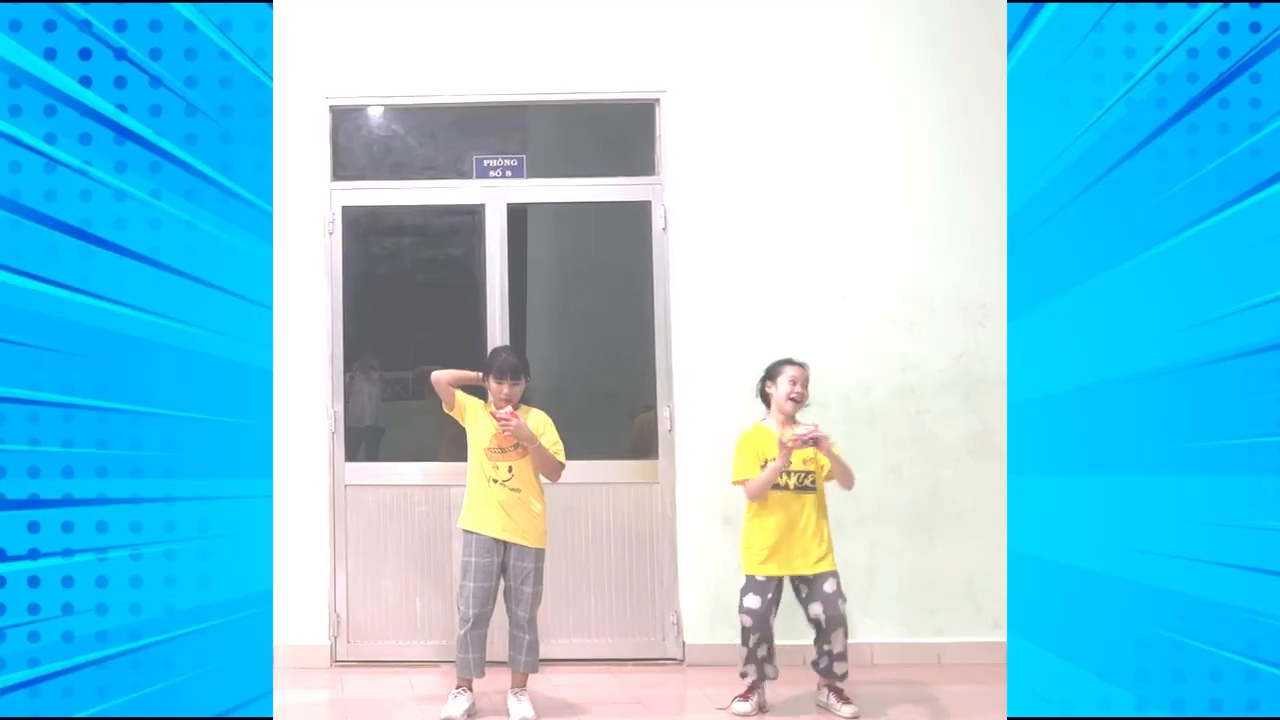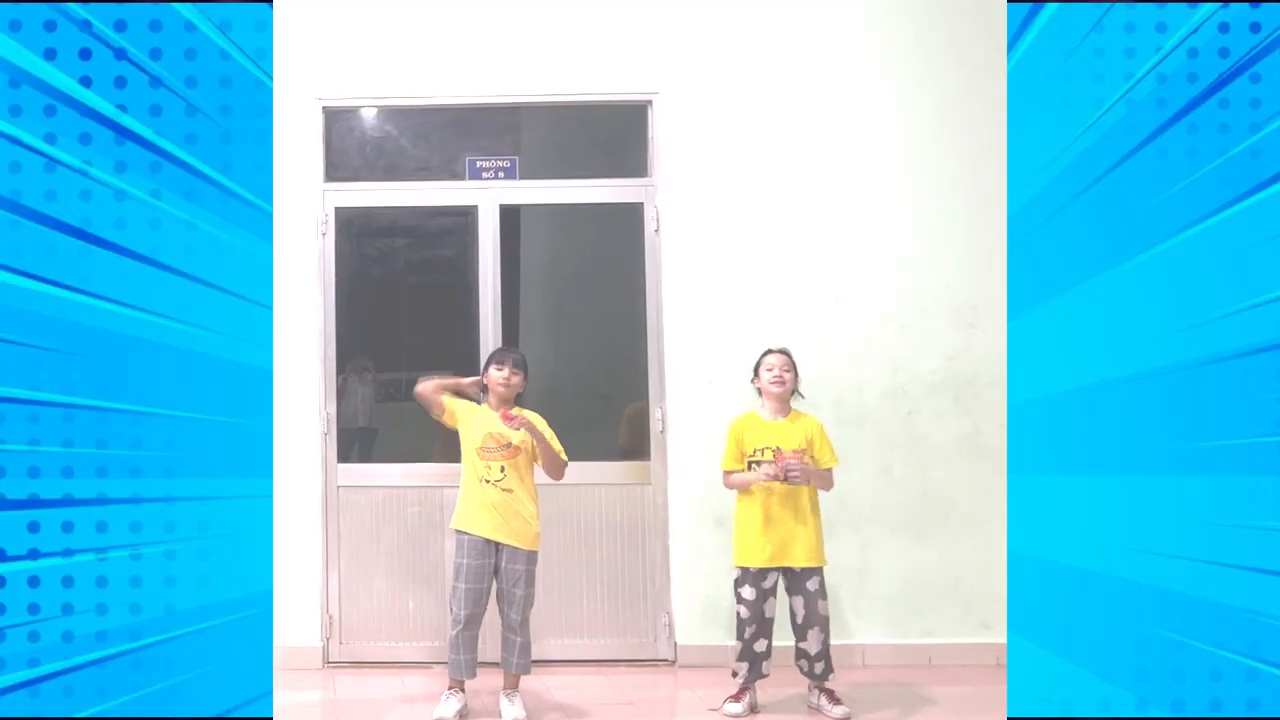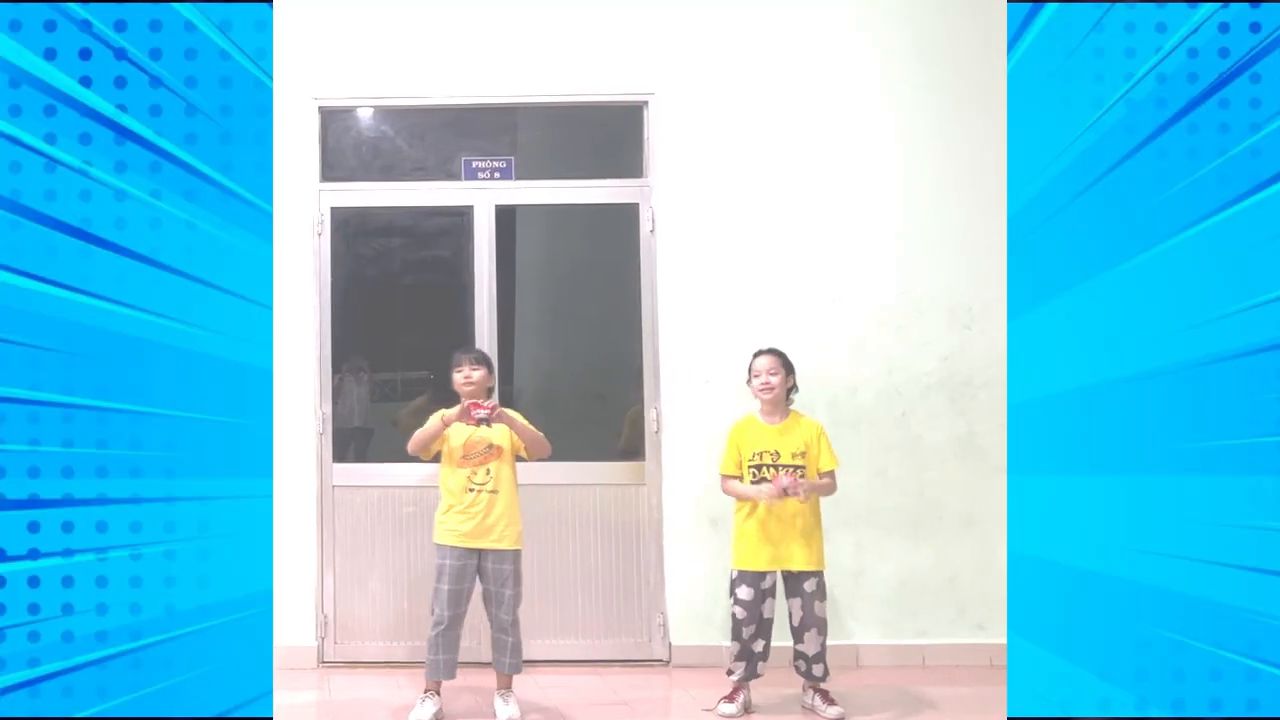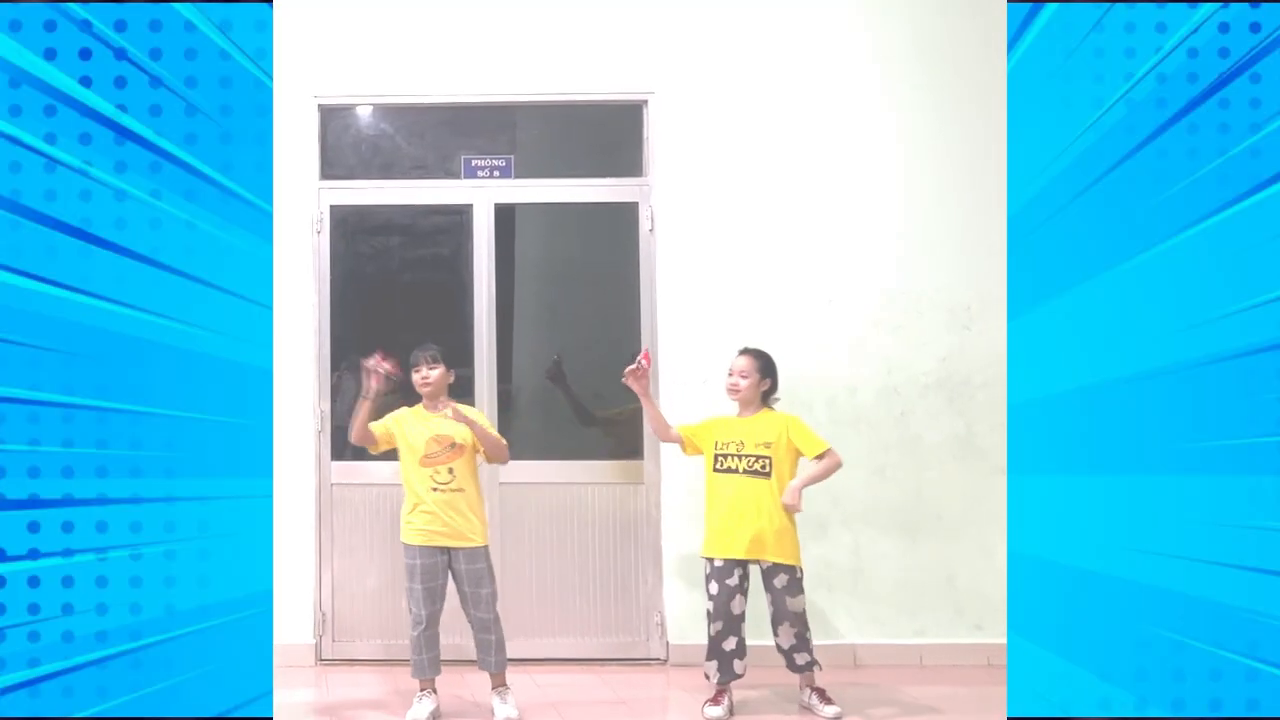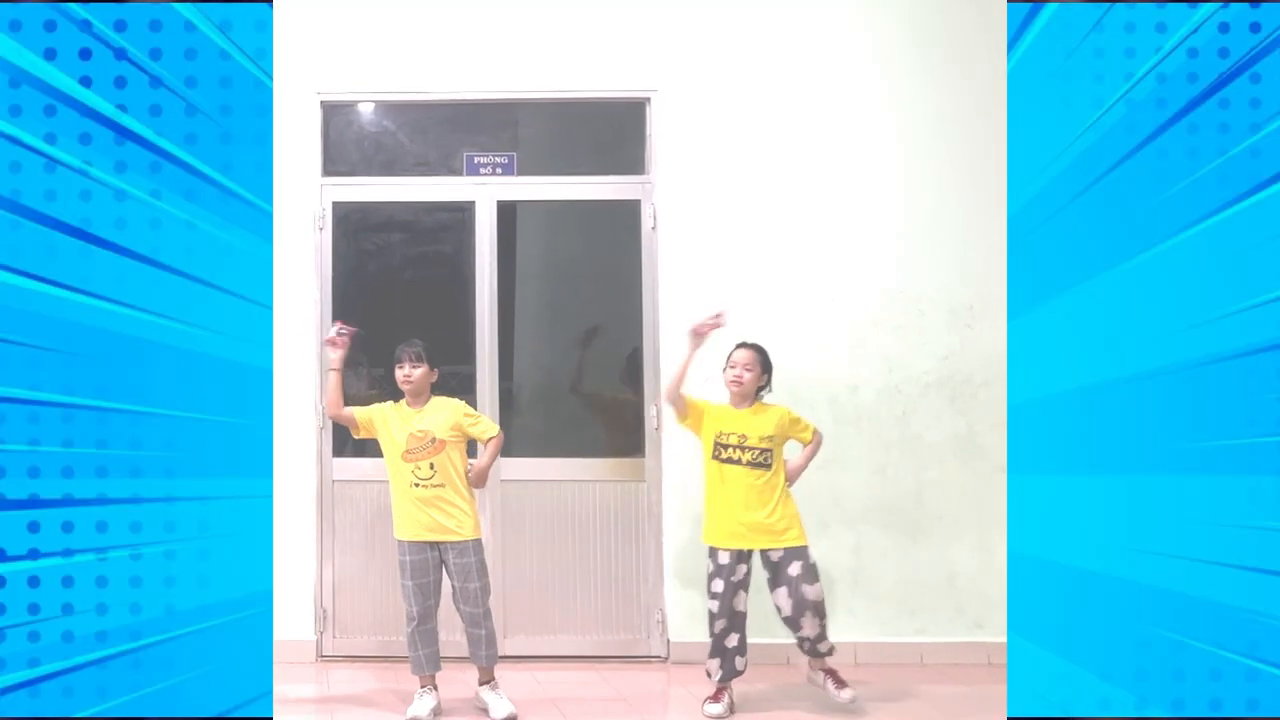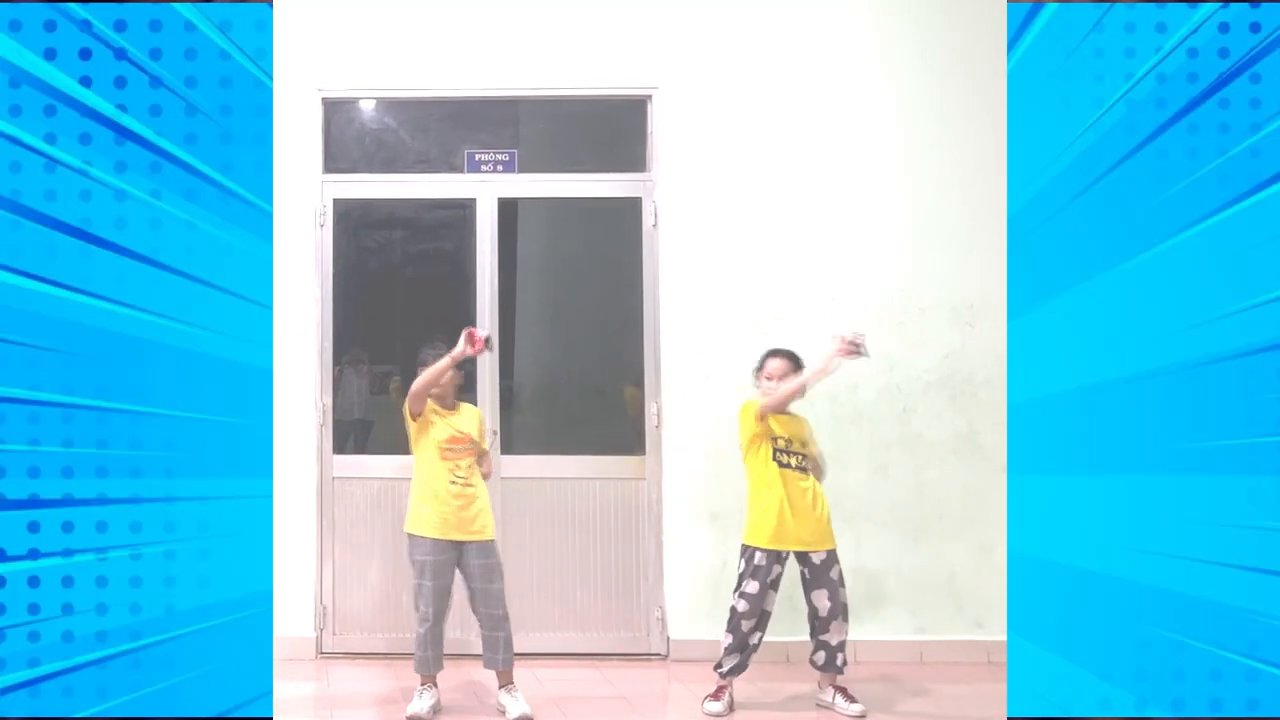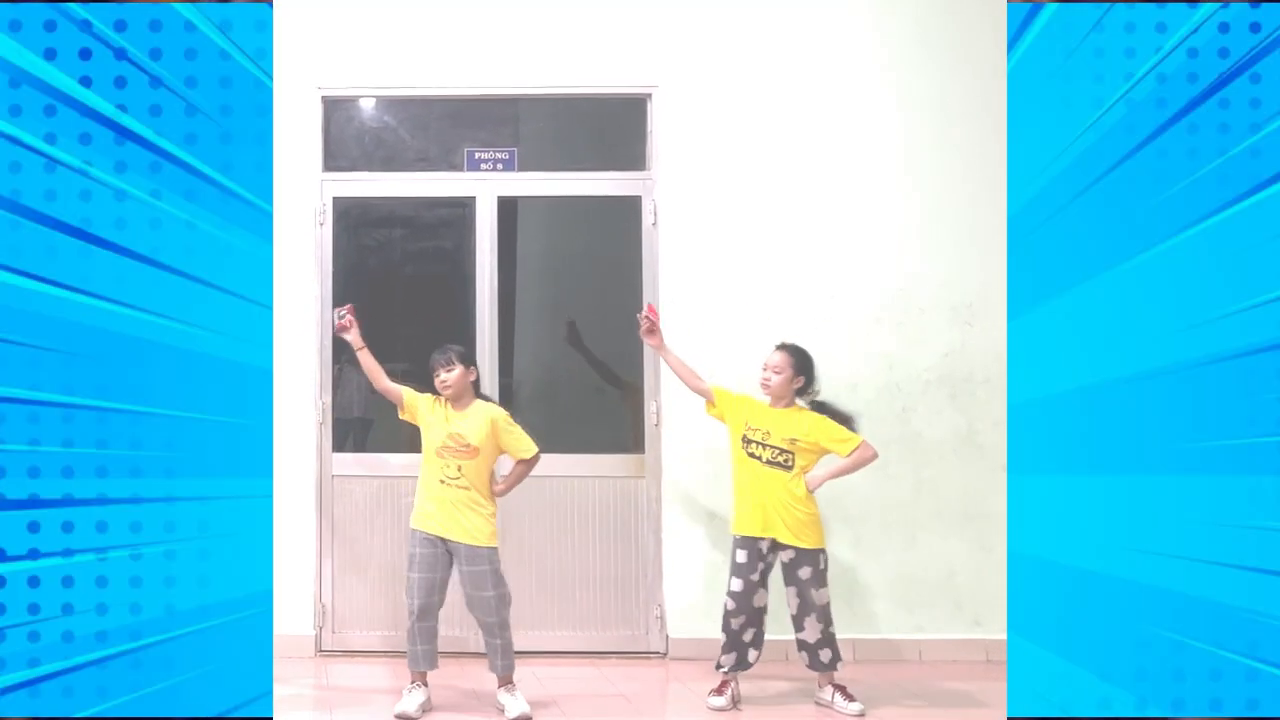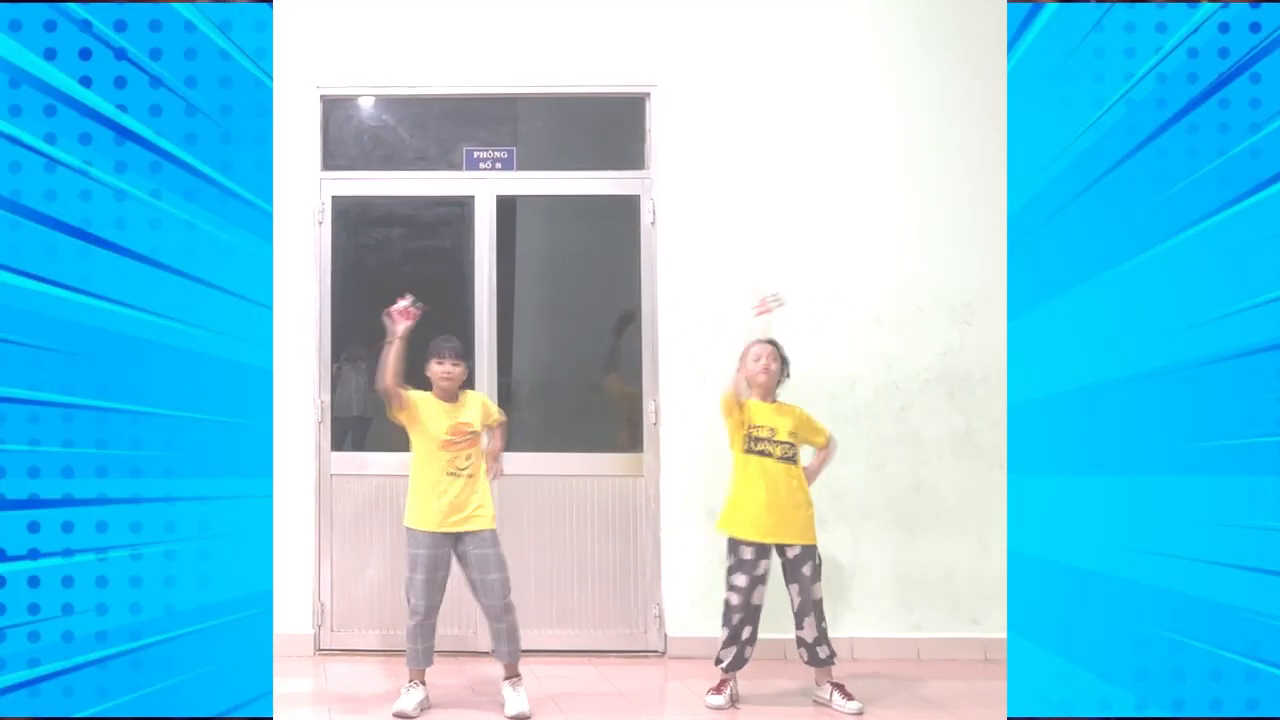
dt=0.5s
person 1, frame 1
left shoulder: (538, 419)
right shoulder: (473, 411)
left elbow: (556, 472)
right elbow: (438, 378)
left wrist: (527, 438)
right wrist: (481, 377)
left hip: (527, 532)
right hip: (481, 528)
left knee: (523, 614)
right knee: (472, 611)
right ankle: (464, 690)
person 1, frame 2
left shoulder: (531, 420)
right shoulder: (467, 412)
left elbow: (558, 472)
right elbow: (423, 390)
left wrist: (534, 433)
right wrist: (464, 385)
left hip: (519, 533)
right hip: (474, 529)
left knee: (516, 616)
right knee: (464, 612)
person 1, frame 3
left shoulder: (507, 419)
right shoulder: (444, 418)
left elbow: (543, 451)
right elbow: (413, 449)
left wrist: (507, 420)
right wrist: (450, 419)
left hip: (501, 535)
right hip: (454, 535)
left knee: (504, 616)
right knee: (445, 617)
person 1, frame 4
left shoulder: (468, 415)
right shoulder: (402, 419)
left elbow: (502, 456)
right elbow: (358, 437)
left wrist: (469, 423)
right wrist: (369, 395)
left hip: (468, 533)
right hip: (422, 535)
left knee: (484, 612)
right knee: (424, 616)
left ankle: (500, 689)
person 1, frame 5
left shoulder: (453, 409)
right shoulder: (384, 415)
left elbow: (495, 434)
right elbow: (335, 411)
left wrist: (483, 464)
right wrist: (336, 362)
left hip: (459, 527)
right hip: (412, 532)
left knee: (475, 607)
right knee: (419, 613)
left ankle: (487, 685)
person 1, frame 6
left shoulder: (473, 414)
right shoulder: (421, 411)
right elbow: (417, 388)
left wrist: (484, 468)
right wrist: (457, 352)
left hip: (476, 528)
right hip: (430, 528)
left knee: (493, 608)
right knee: (430, 611)
left ankle: (506, 687)
right ankle: (428, 687)
person 1, frame 7
left shoulder: (493, 416)
right shoulder: (426, 408)
left elbow: (529, 455)
right elbow: (383, 385)
left wrist: (502, 487)
right wrist: (357, 343)
left hip: (475, 531)
right hip: (429, 526)
left knee: (491, 611)
right knee: (421, 608)
right ankle: (418, 687)
person 1, frame 8
left shoulder: (476, 402)
right shoulder: (415, 406)
left elbow: (497, 422)
right elbow: (386, 386)
left wrist: (494, 452)
right wrist: (397, 336)
left hip: (476, 521)
right hip: (427, 523)
left knee: (497, 601)
right knee: (421, 604)
left ankle: (512, 681)
right ankle: (416, 685)
person 2, frame 1
left shoulder: (812, 438)
right shoulder: (752, 438)
left elbow: (847, 483)
right elbow: (752, 493)
left wrist: (827, 452)
right wrist: (781, 459)
left hip: (813, 551)
right hip: (764, 552)
left knee: (833, 617)
right knee: (753, 619)
left ankle: (828, 687)
right ankle: (754, 688)
person 2, frame 2
left shoulder: (810, 426)
right shoulder: (742, 425)
left elbow: (828, 480)
right elbow: (728, 478)
left wrist: (809, 474)
right wrist: (755, 477)
left hip: (802, 540)
right hip: (756, 540)
left knee: (812, 615)
right knee: (752, 615)
left ankle: (818, 687)
right ankle: (746, 687)
person 2, frame 3
left shoulder: (810, 429)
right shoulder: (741, 430)
left elbow: (830, 482)
right elbow: (727, 483)
left wrist: (811, 488)
right wrist: (757, 492)
left hip: (802, 545)
right hip: (755, 544)
left knee: (810, 618)
right knee: (747, 616)
left ankle: (813, 688)
right ankle: (740, 687)
person 2, frame 4
left shoulder: (785, 424)
right shoulder: (715, 427)
left elbow: (832, 460)
right elbow: (666, 433)
left wrist: (798, 483)
right wrist: (643, 393)
left hip: (774, 539)
right hip: (725, 541)
left knee: (789, 613)
right knee: (723, 614)
left ankle: (808, 686)
right ankle: (722, 688)
person 2, frame 5
left shoulder: (778, 416)
right shoulder: (706, 414)
left elbow: (814, 438)
right elbow: (673, 396)
left wrist: (797, 466)
right wrist: (693, 347)
left hip: (779, 528)
right hip: (727, 532)
left knee: (805, 599)
right knee: (724, 609)
left ankle: (820, 666)
right ankle: (723, 686)
person 2, frame 6
left shoulder: (799, 423)
right shoulder: (752, 417)
right elbow: (774, 400)
left wrist: (814, 475)
right wrist: (827, 363)
left hip: (814, 531)
right hip: (767, 531)
left knee: (831, 606)
right knee: (748, 607)
left ankle: (828, 686)
right ankle: (723, 685)
person 2, frame 7
left shoulder: (812, 423)
right shoulder: (739, 408)
left elbow: (866, 452)
right elbow: (697, 384)
left wrist: (822, 475)
right wrist: (660, 346)
left hip: (798, 528)
right hip: (751, 527)
left knee: (812, 606)
right knee: (740, 603)
left ankle: (828, 685)
right ankle: (729, 679)
person 2, frame 8
left shoulder: (795, 415)
right shoulder: (736, 407)
left elbow: (827, 443)
right elbow: (735, 383)
left wrist: (811, 472)
right wrist: (753, 329)
left hip: (795, 525)
right hip: (748, 524)
left knee: (808, 604)
right knee: (740, 602)
left ankle: (824, 683)
right ankle: (727, 679)
